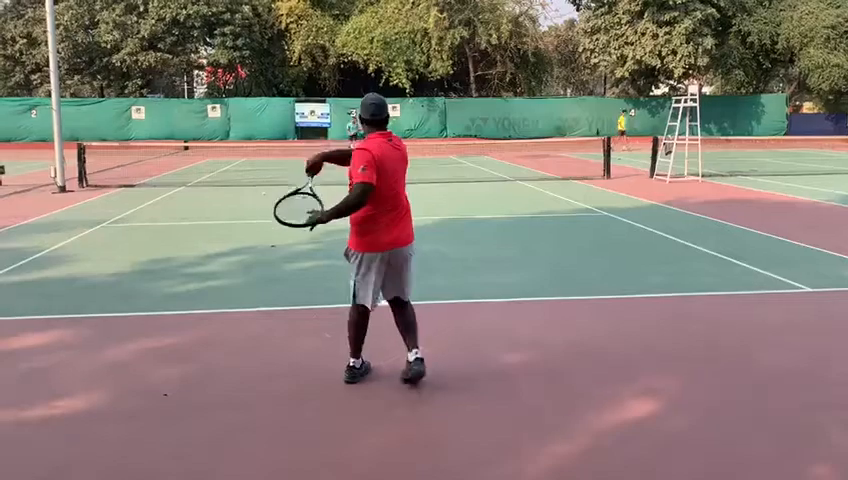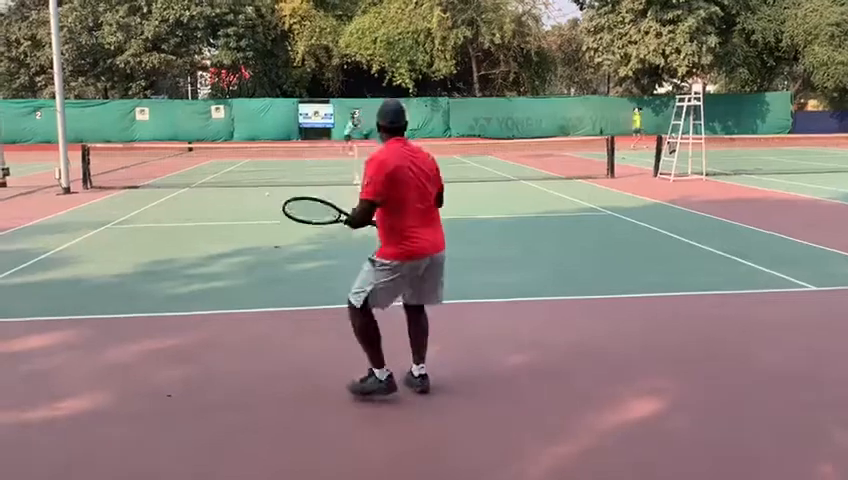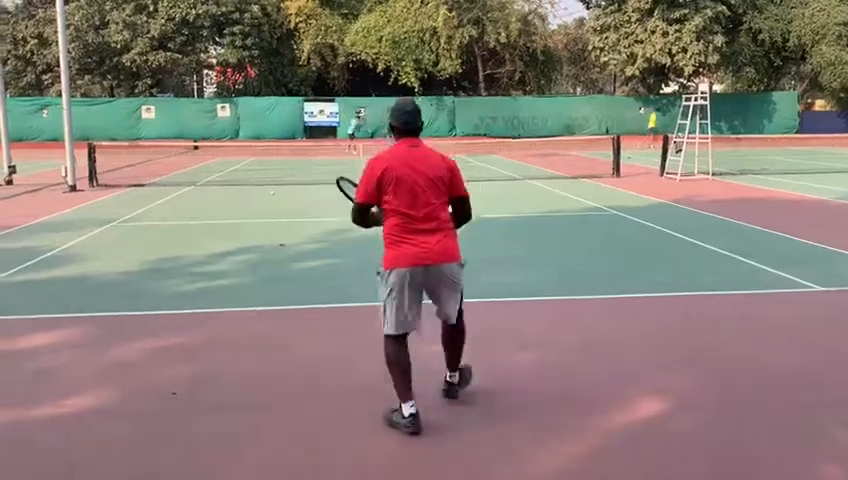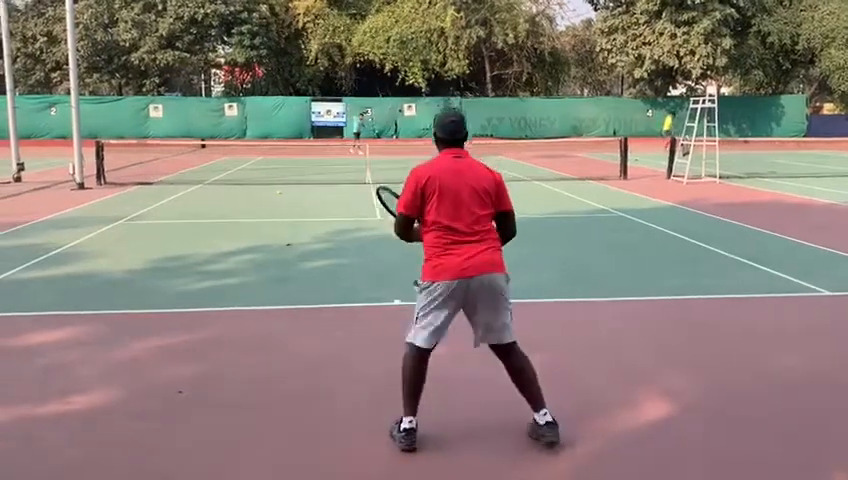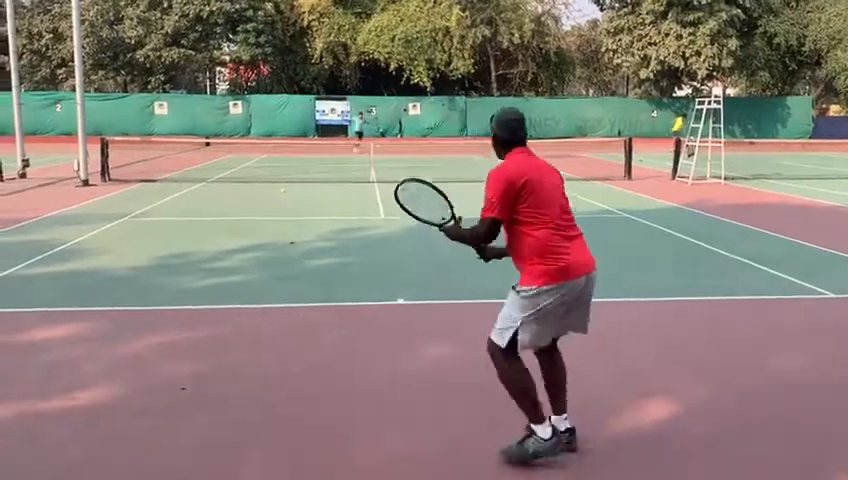
dt=0.4s
person 1, frame 1
left shoulder: (367, 150)
right shoulder: (398, 146)
left elbow: (360, 196)
left wrist: (328, 215)
right wrist: (324, 156)
left hip: (370, 244)
right hip: (402, 240)
left knee: (361, 304)
right knee: (400, 300)
left ankle: (354, 364)
right ankle: (414, 357)
person 1, frame 2
left shoulder: (378, 161)
right shoulder: (426, 157)
left elbow: (363, 215)
left wrist: (354, 220)
left hip: (398, 253)
right hip: (434, 248)
left knee: (358, 306)
right knee: (415, 306)
left ankle: (379, 374)
right ankle: (419, 373)
person 1, frame 3
left shoulder: (379, 164)
right shoulder: (444, 163)
left elbow: (359, 217)
right elbow: (464, 214)
left hip: (401, 261)
right hip: (444, 257)
left knee: (395, 336)
right knee: (453, 316)
left ankle: (407, 411)
right ankle: (454, 378)
person 1, frame 4
left shoulder: (422, 174)
right shoulder: (490, 175)
left elbow: (402, 231)
right elbow: (509, 229)
left hip: (444, 276)
right hip: (490, 272)
left knee: (417, 349)
right knee: (506, 347)
left ankle: (407, 426)
right ankle: (545, 420)
person 1, frame 5
left shoulder: (502, 174)
right shoulder: (544, 170)
left elbow: (486, 233)
left wrist: (458, 233)
right wrist: (503, 251)
left hip: (550, 277)
right hip: (580, 268)
left knee: (500, 349)
right knee: (545, 341)
left ankle: (541, 434)
right ankle: (561, 424)
